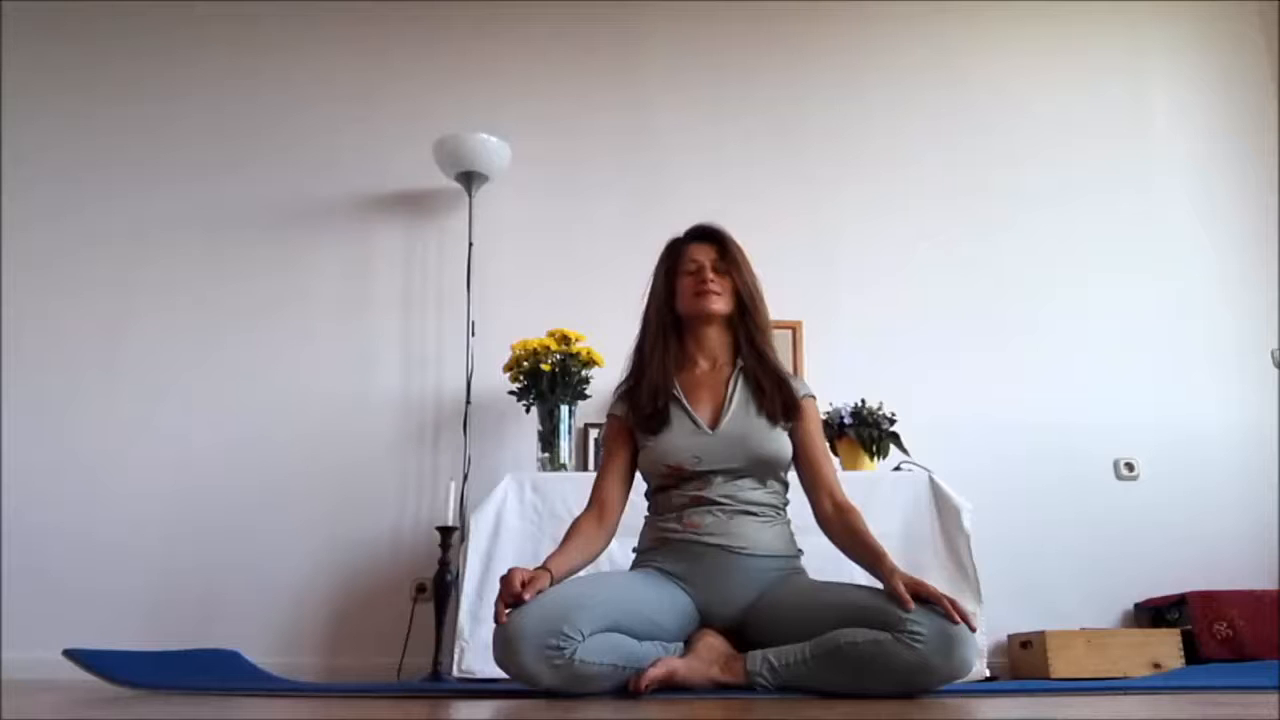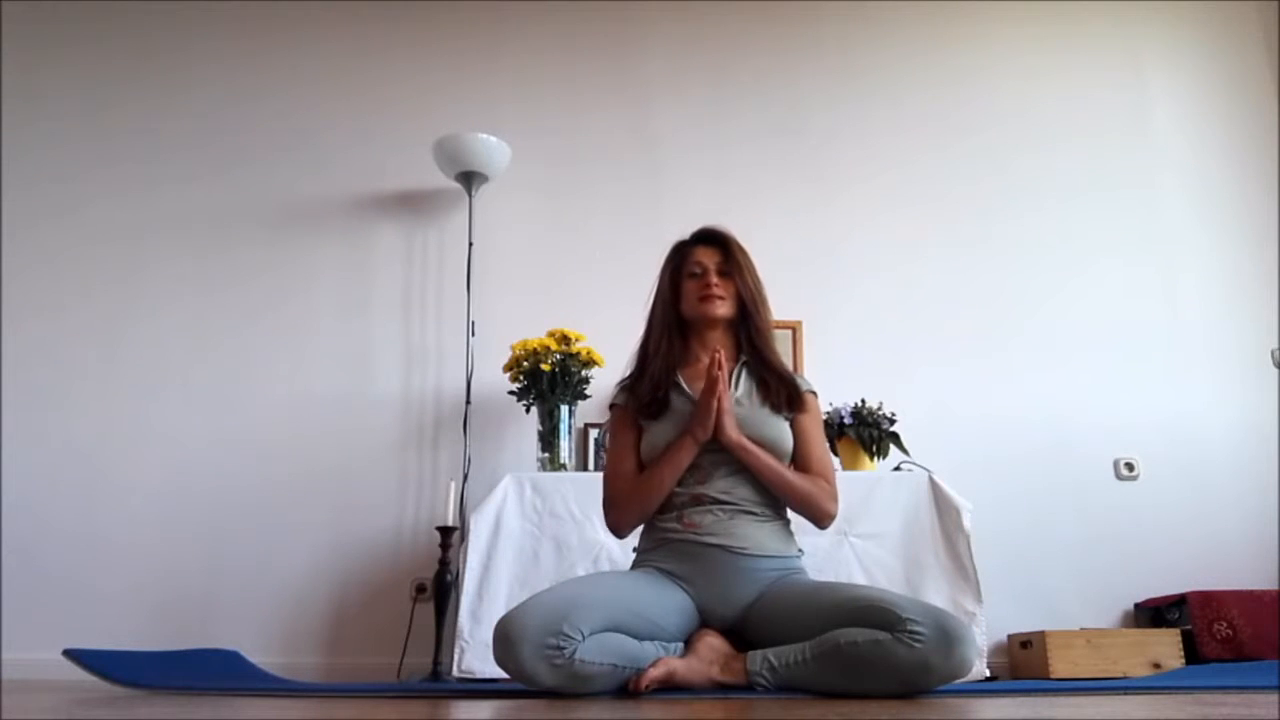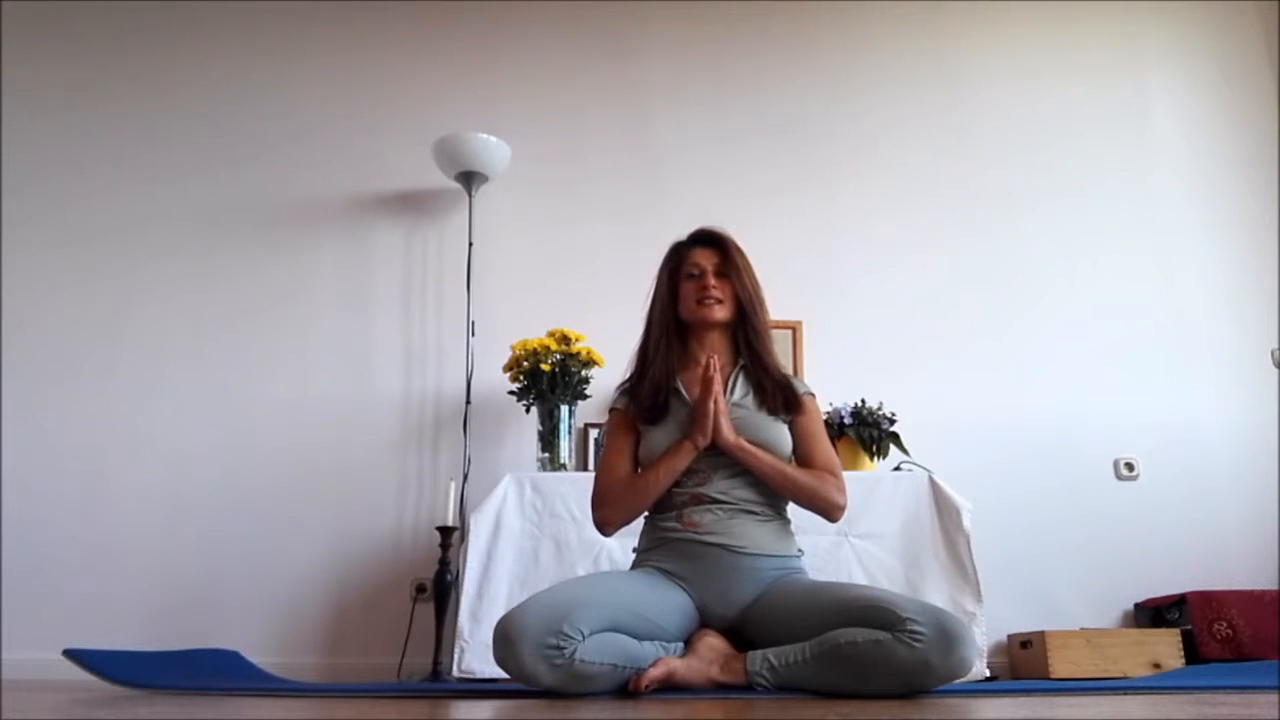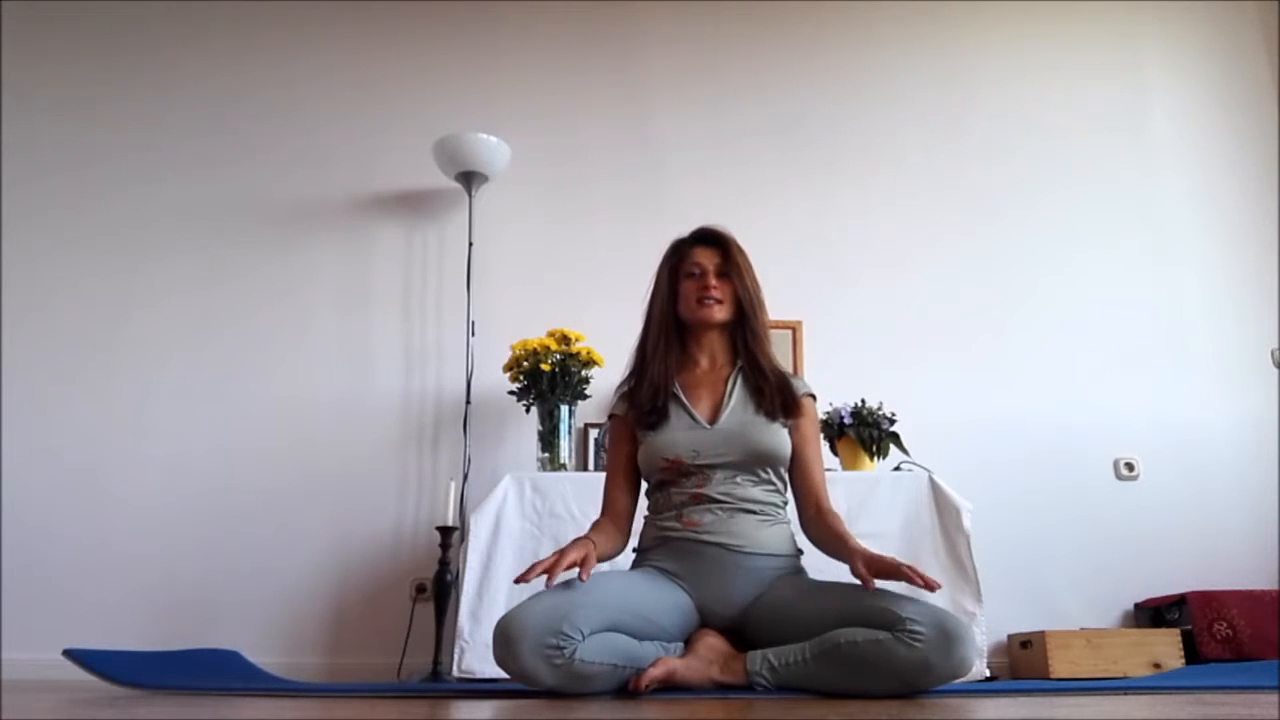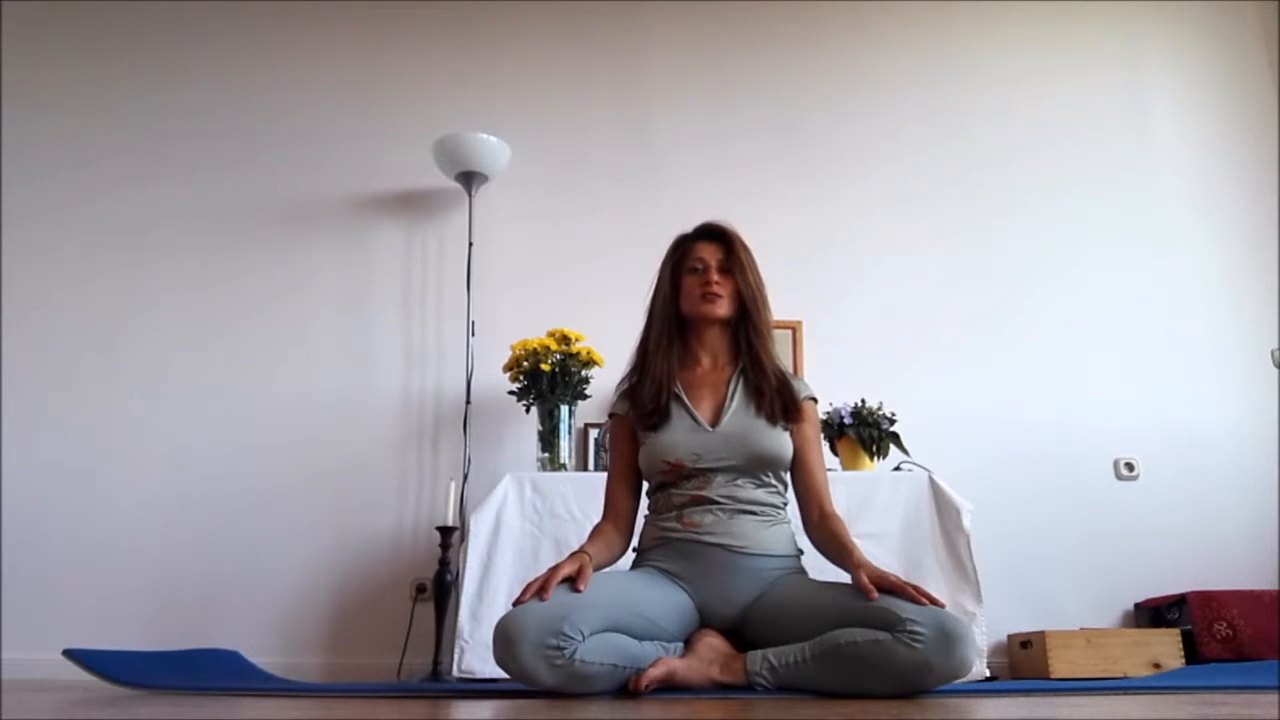
dt=1s
person 1, frame 1
left shoulder: (785, 391)
right shoulder: (636, 400)
left elbow: (832, 505)
right elbow: (601, 514)
left wrist: (890, 572)
right wrist: (545, 572)
left hip: (771, 579)
right hip: (668, 579)
left knee: (946, 645)
right knee: (522, 640)
left ankle: (731, 665)
right ankle: (706, 654)
person 1, frame 2
left shoulder: (788, 389)
right shoulder: (638, 394)
left elbow: (825, 507)
right elbow: (620, 517)
left wrist: (734, 438)
right wrist: (694, 435)
left hip: (771, 578)
right hip: (668, 576)
left knee: (944, 644)
right knee: (522, 640)
left ankle: (732, 665)
right ankle: (712, 658)
person 1, frame 3
left shoulder: (786, 391)
right shoulder: (637, 398)
left elbow: (833, 500)
right elbow: (607, 515)
left wrist: (733, 440)
right wrist: (692, 440)
left hip: (770, 579)
right hip: (667, 577)
left knee: (944, 643)
right knee: (523, 638)
left ankle: (732, 665)
right ankle: (706, 656)
person 1, frame 4
left shoulder: (787, 391)
right shoulder: (637, 400)
left elbow: (815, 510)
right elbow: (616, 519)
left wrist: (855, 551)
right wrist: (588, 546)
left hip: (771, 579)
right hip: (667, 577)
left knee: (944, 642)
right knee: (522, 638)
left ankle: (732, 665)
right ankle: (708, 657)
person 1, frame 5
left shoulder: (787, 392)
right shoulder: (638, 397)
left elbow: (819, 514)
right elbow: (617, 522)
left wrist: (858, 563)
right wrist: (584, 556)
left hip: (771, 579)
right hip: (668, 578)
left knee: (944, 644)
right knee: (523, 638)
left ankle: (732, 665)
right ankle: (708, 656)
